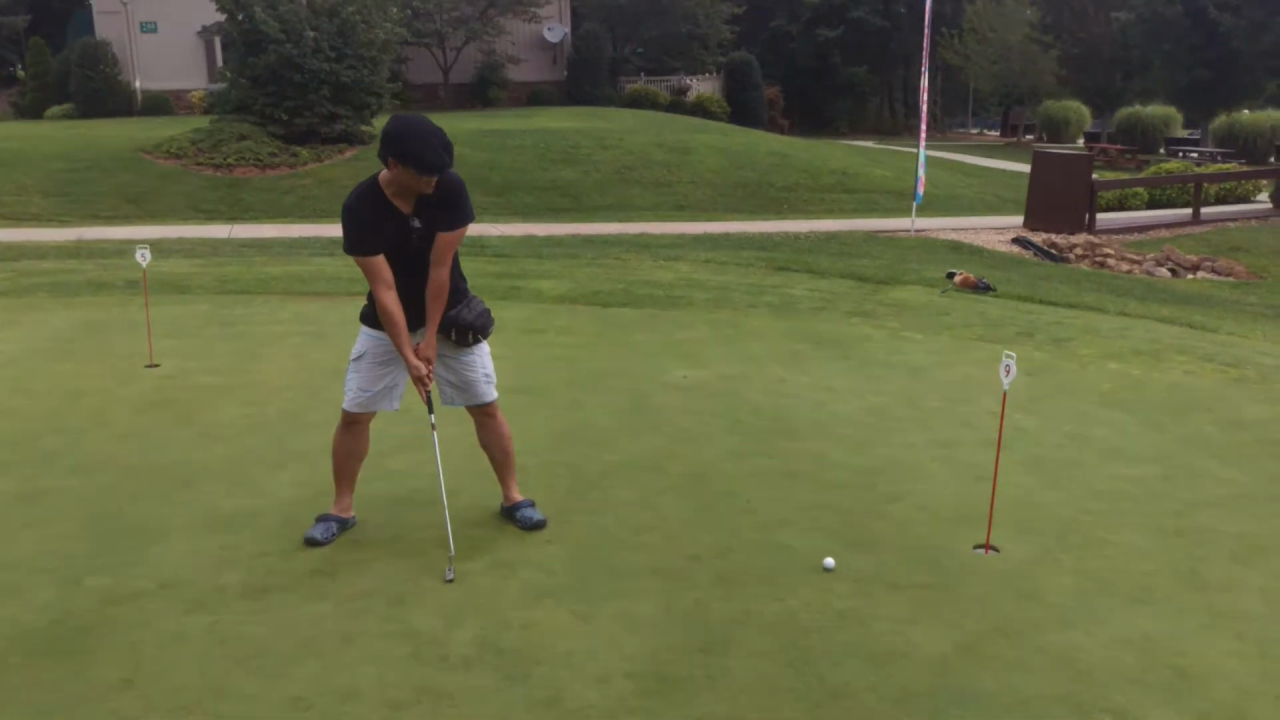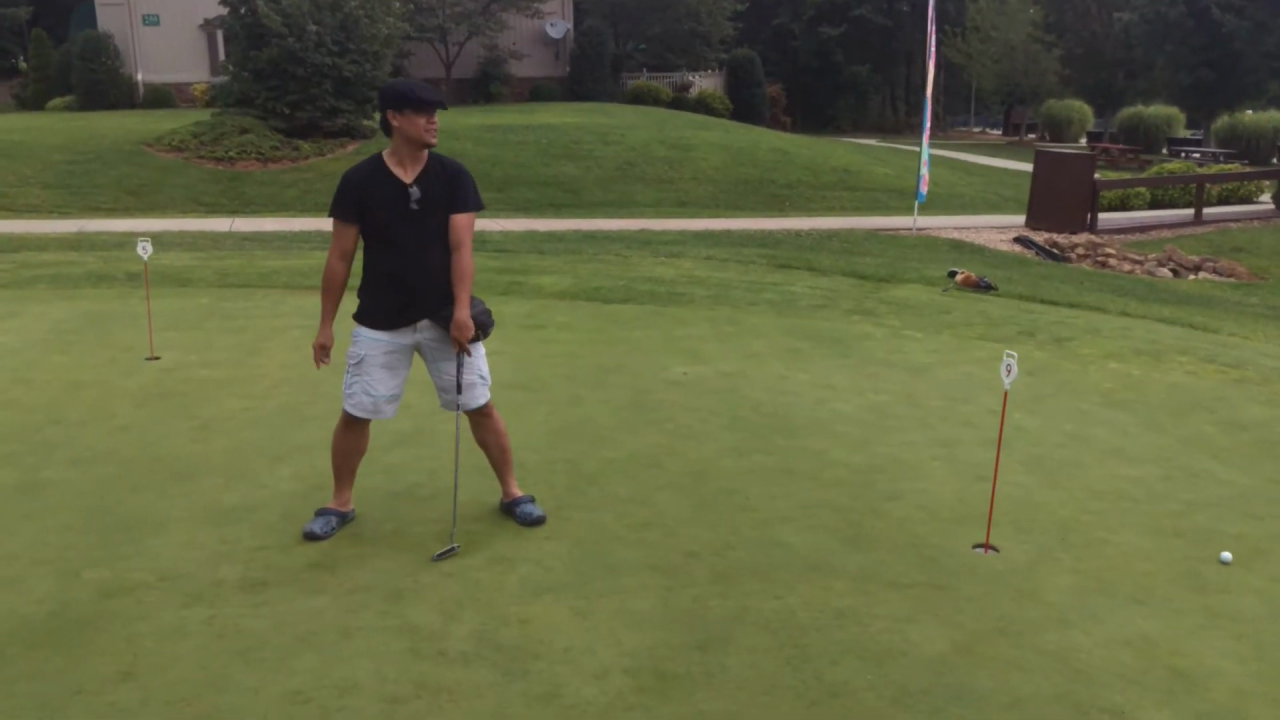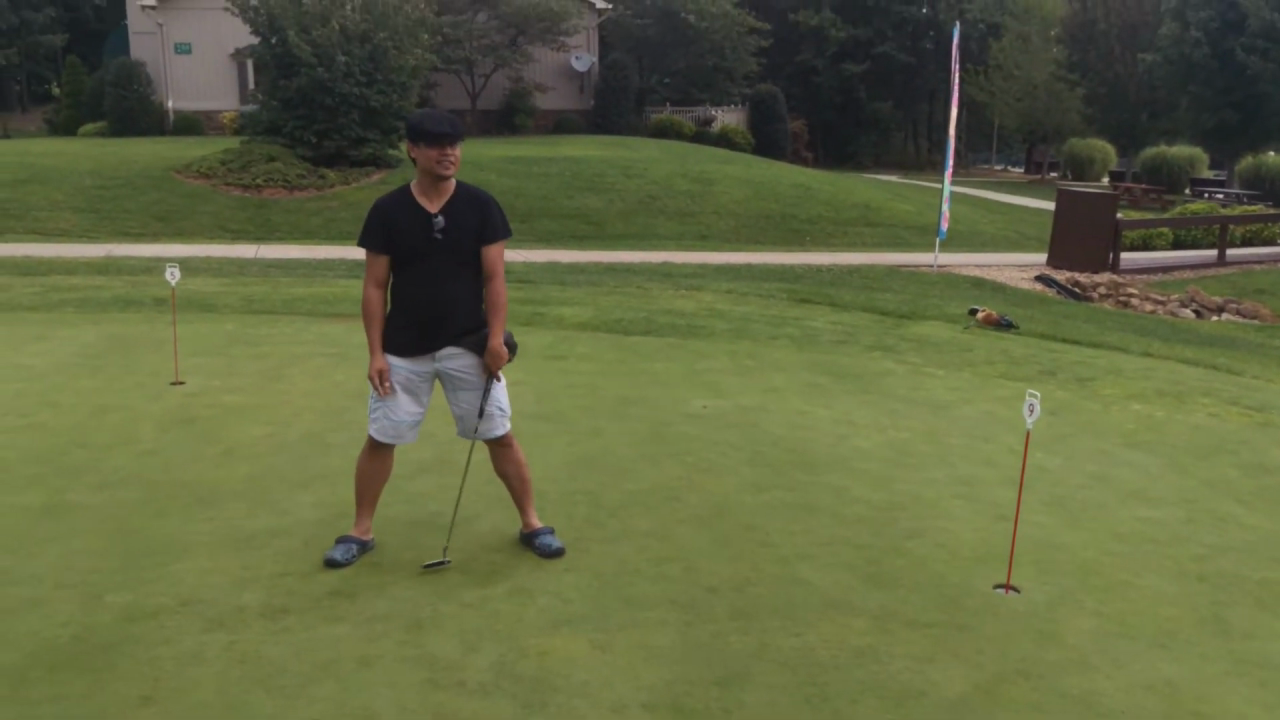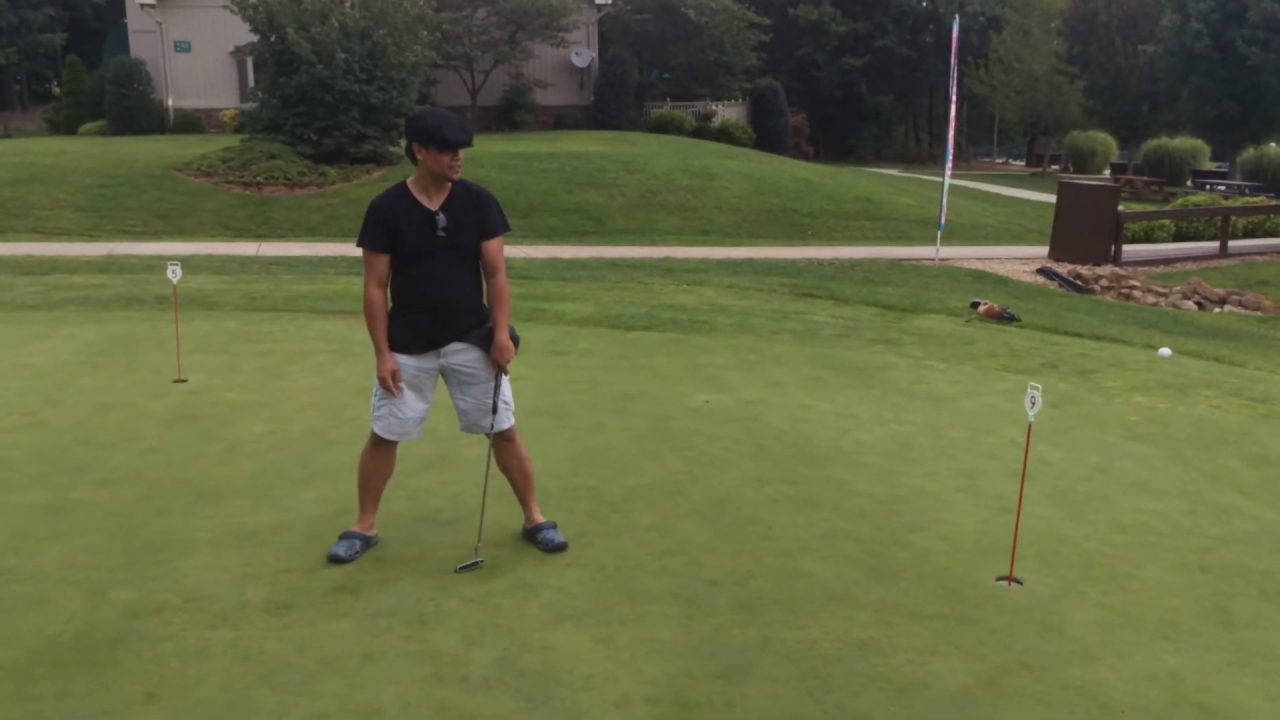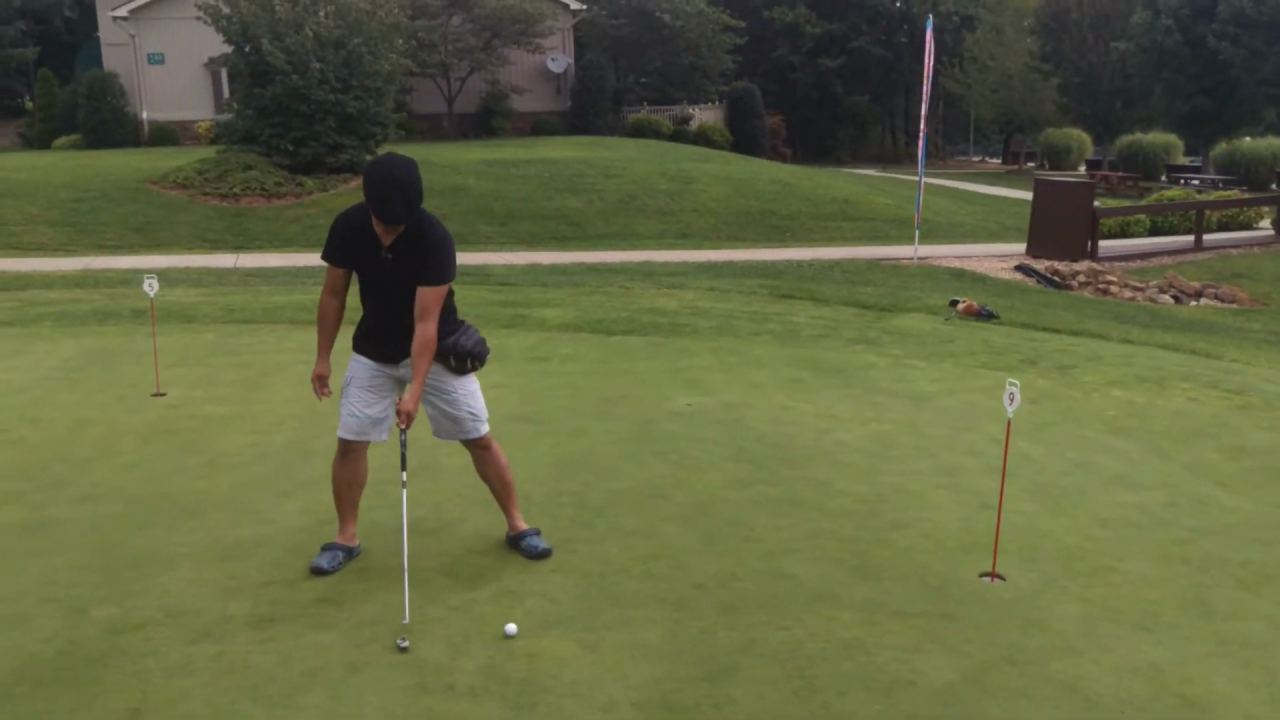
dt=1s
person 1, frame 1
left shoulder: (450, 188)
right shoulder: (360, 207)
left elbow: (440, 268)
right elbow: (384, 288)
left wrist: (430, 338)
right wrist: (407, 356)
left hip: (449, 314)
right hip: (387, 323)
left knee: (486, 406)
right knee: (354, 414)
left ankle: (512, 496)
right ankle: (341, 509)
person 1, frame 2
left shoulder: (454, 176)
right shoulder: (358, 181)
left elbow: (461, 248)
right elbow: (339, 259)
left wrist: (462, 311)
right wrist: (325, 325)
left hip: (444, 318)
right hip: (379, 323)
left knee: (480, 406)
right knee: (355, 414)
left ankle: (511, 492)
right ankle: (340, 503)
person 1, frame 3
left shoulder: (481, 206)
right shoulder: (387, 211)
left elbow: (494, 278)
right elbow: (375, 287)
left wrist: (496, 339)
right wrist: (375, 352)
left hip: (468, 345)
right hip: (404, 350)
left knee: (499, 435)
right knee: (380, 438)
left ankle: (531, 524)
right ankle: (360, 531)
person 1, frame 4
left shoulder: (479, 202)
right shoulder: (386, 209)
left elbow: (495, 273)
right elbow: (375, 287)
left wrist: (502, 332)
right wrist: (383, 353)
left hip: (471, 341)
right hip: (407, 347)
left knee: (504, 431)
right knee: (384, 436)
left ankle: (533, 518)
right ankle: (364, 527)
person 1, frame 5
left shoulder: (434, 238)
right shoulder: (347, 227)
left elbow: (426, 322)
right elbow: (333, 294)
left wrist: (414, 389)
right wrist: (322, 357)
left hip: (437, 351)
right hip: (373, 351)
left knee: (479, 438)
right knee: (350, 442)
left ankle: (517, 525)
right ankle: (346, 538)
